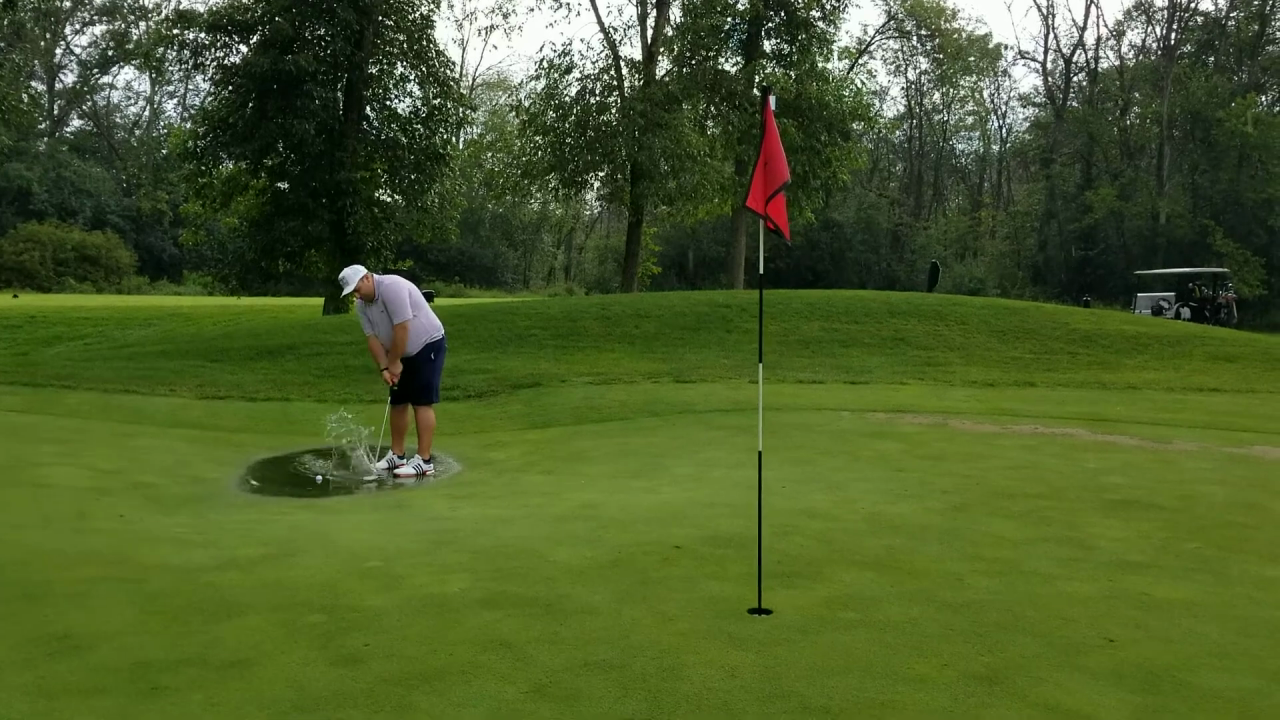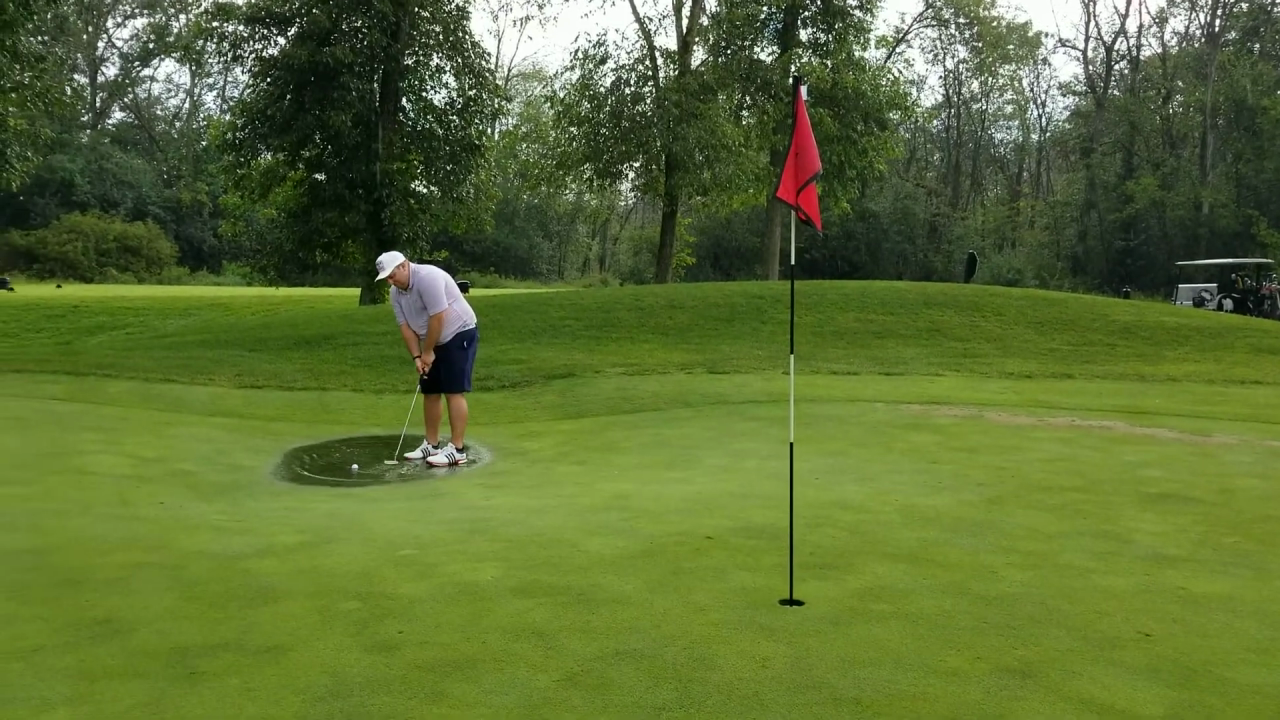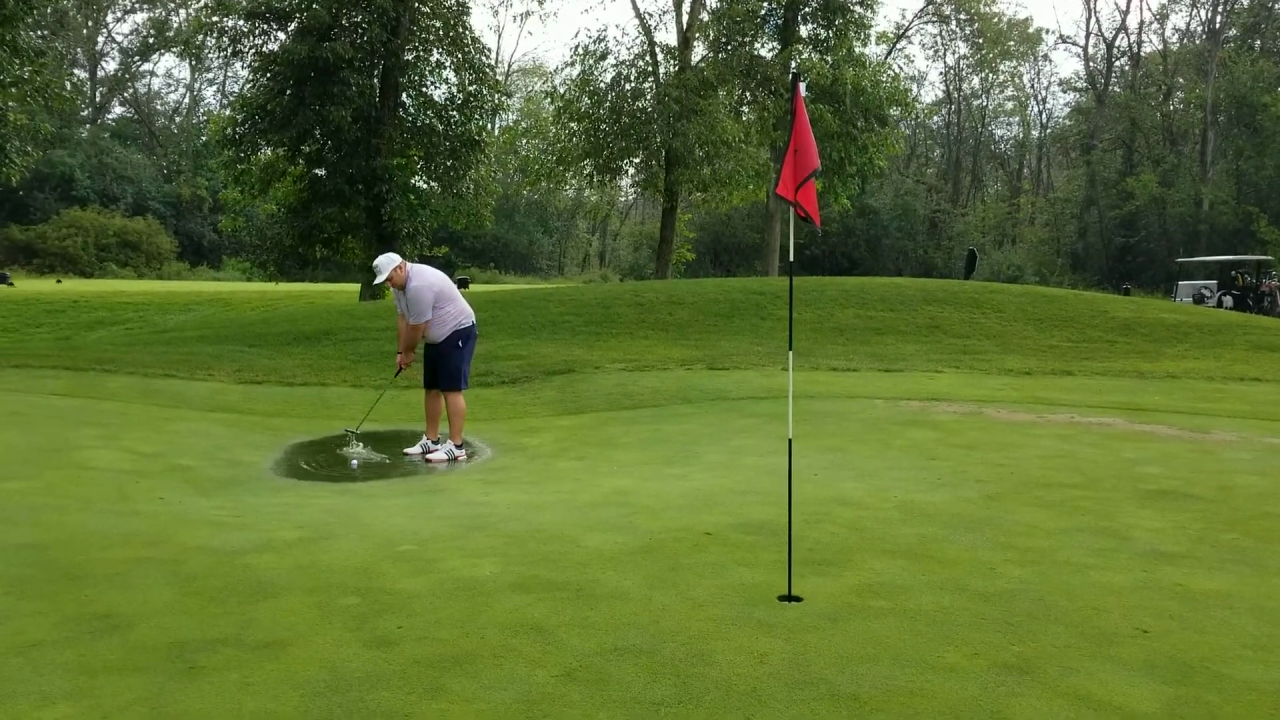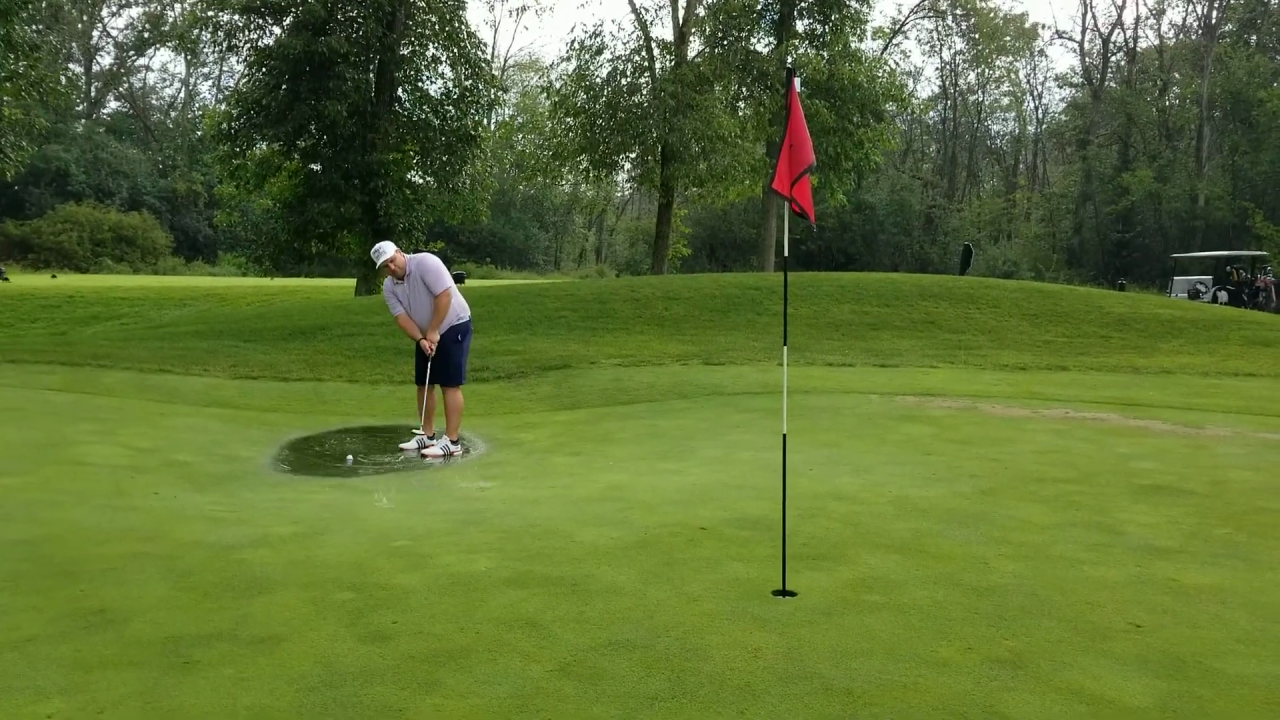
dt=1s
person 1, frame 1
left shoulder: (391, 287)
right shoulder: (362, 305)
left elbow: (402, 327)
right elbow: (373, 338)
left wrist: (396, 362)
right wrist: (384, 368)
left hip: (427, 347)
right hip: (401, 356)
left knee: (422, 404)
right knee: (397, 403)
left ankle: (424, 461)
right ankle: (397, 456)
person 1, frame 2
left shoulder: (428, 277)
right shoulder: (396, 293)
left elbow: (438, 318)
right elbow: (406, 326)
left wrist: (428, 352)
right wrist: (417, 356)
left hip: (460, 335)
right hip: (435, 342)
left knee: (454, 392)
right knee: (430, 393)
left ankle: (457, 450)
right ankle: (431, 445)
person 1, frame 3
left shoulder: (419, 285)
right shoulder: (400, 285)
left elbow: (416, 327)
right elbow: (403, 319)
left wrist: (408, 353)
right wrist: (401, 352)
left hip: (458, 333)
right hip: (436, 338)
left knee: (451, 389)
right knee: (432, 388)
left ankle: (456, 446)
right ankle: (431, 441)
person 1, frame 4
left shoulder: (426, 262)
right shoulder: (389, 286)
left elbow: (444, 296)
right elbow: (401, 317)
left wrist: (434, 331)
right wrist: (421, 339)
left hip: (453, 328)
right hip: (426, 335)
left knee: (450, 385)
right knee: (424, 384)
left ankle: (452, 441)
right ankle: (427, 436)
